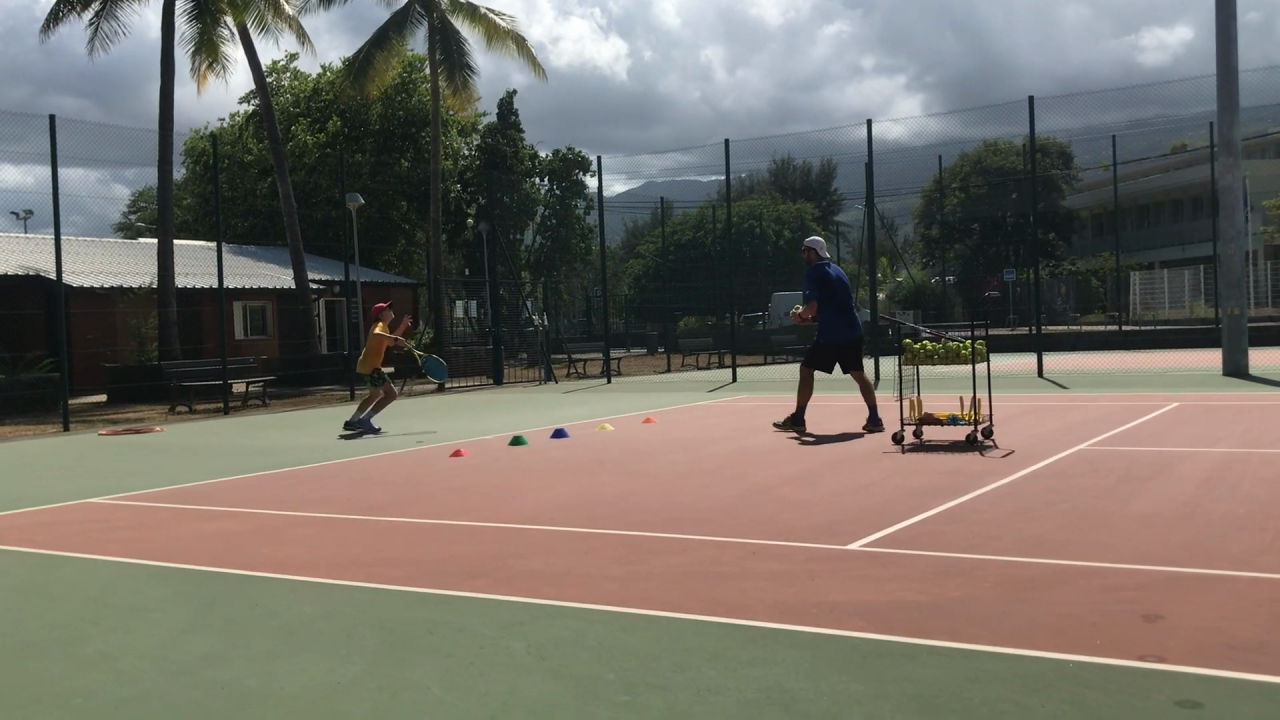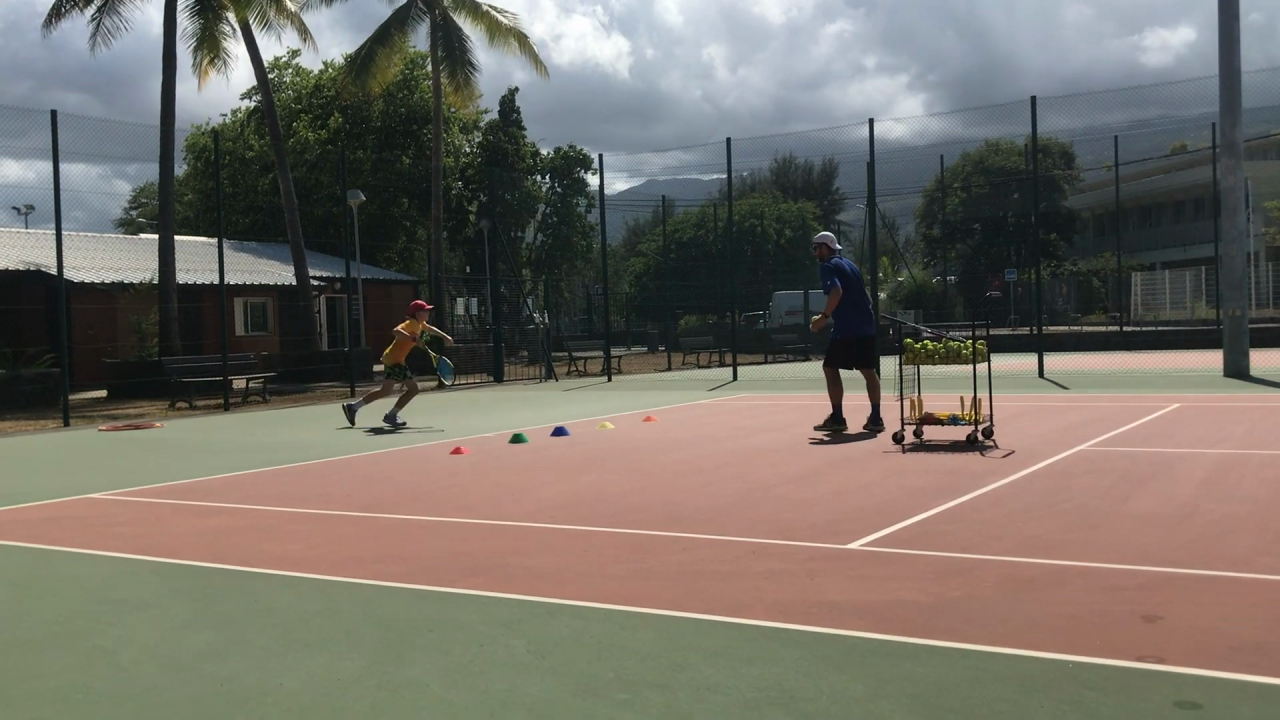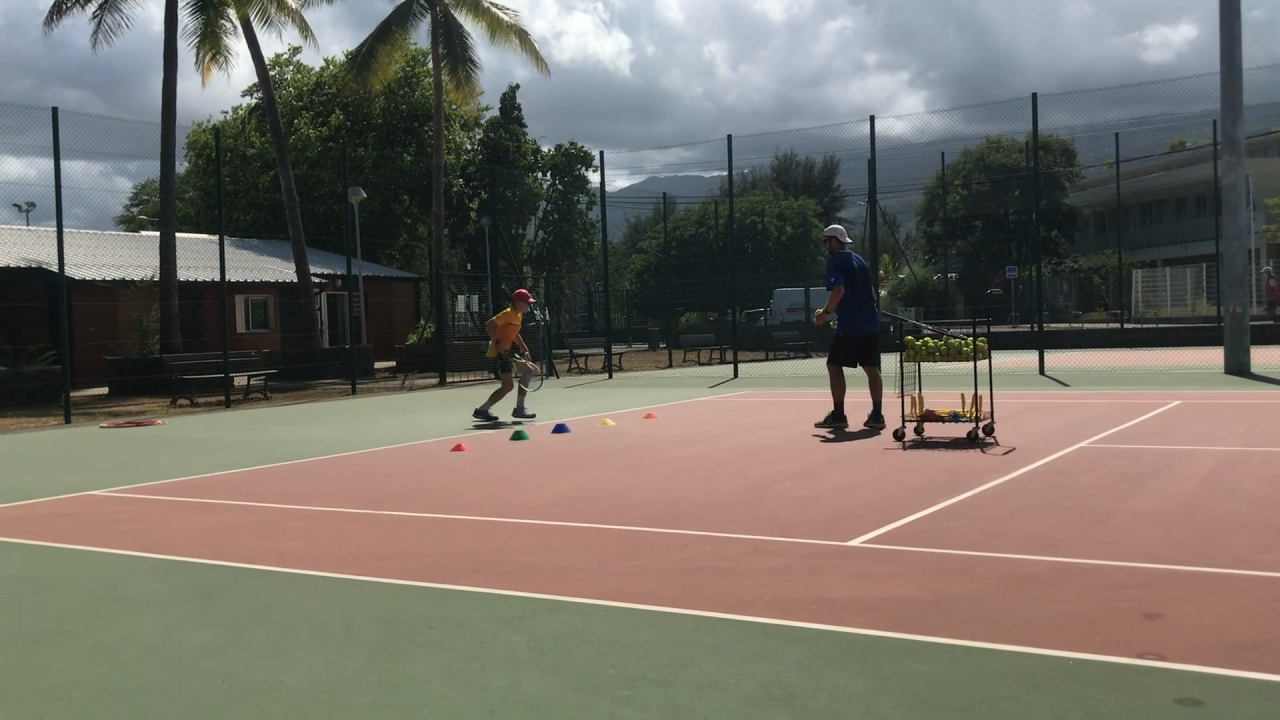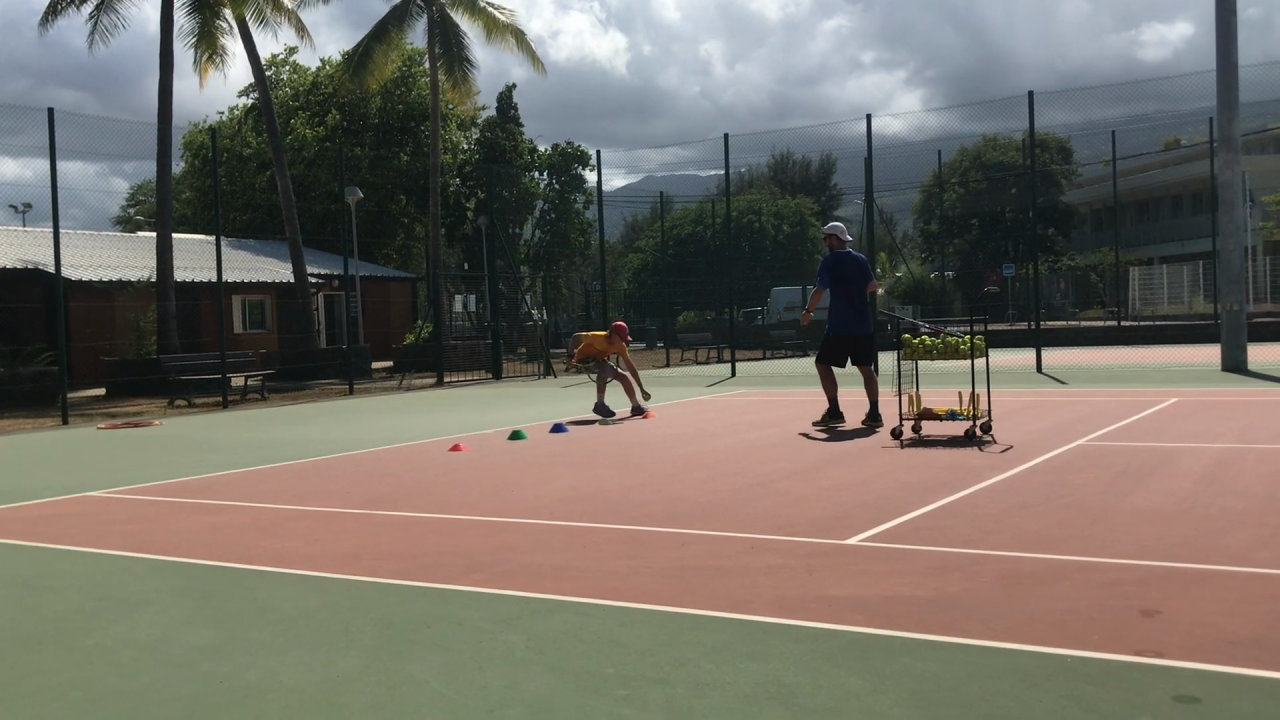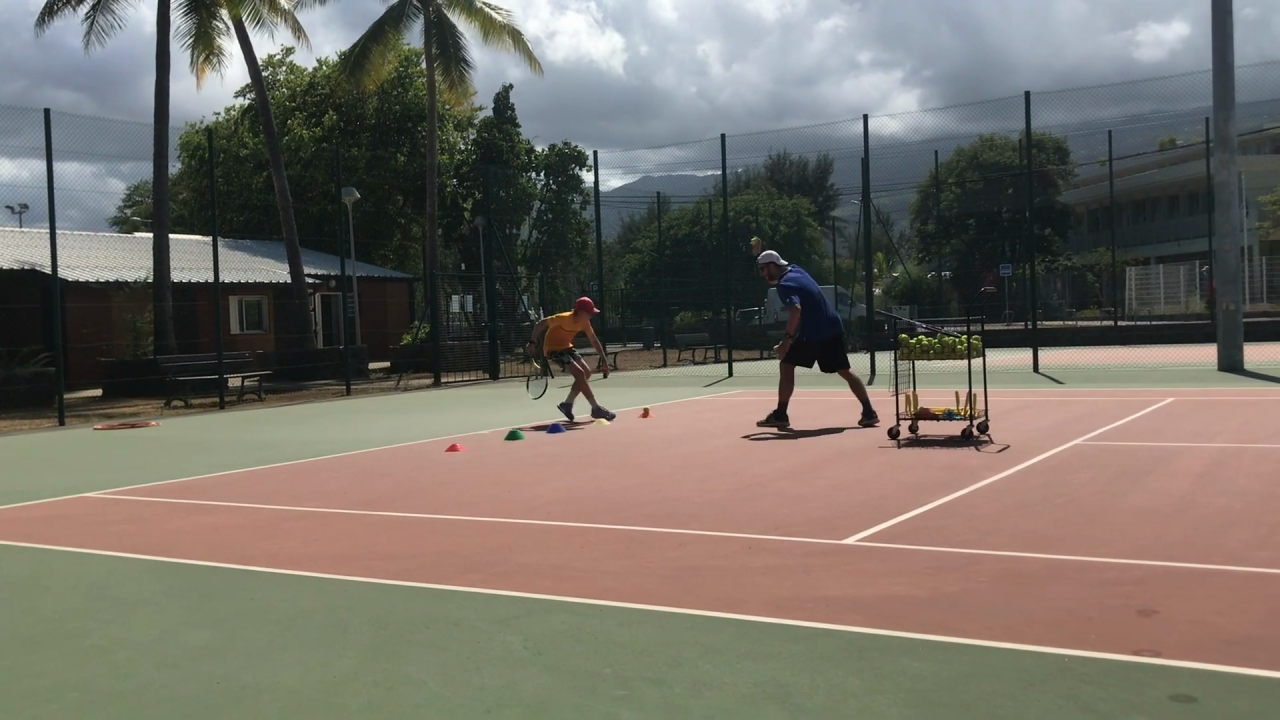
dt=0.5s
person 1, frame 1
left shoulder: (813, 273)
right shoulder: (838, 271)
left elbow: (812, 306)
left wrist: (800, 315)
right wrist: (812, 318)
left hip: (830, 334)
right hip: (853, 331)
left knee: (807, 370)
right knee: (859, 374)
left ankle: (797, 419)
right ankle: (874, 419)
person 1, frame 2
left shoulder: (828, 266)
right shoulder: (849, 264)
left elbow: (836, 292)
left wrist: (824, 316)
left hip: (846, 328)
right hip: (867, 325)
left knee: (830, 368)
right knee: (869, 370)
left ankle: (837, 418)
right ankle: (876, 418)
person 1, frame 3
left shoulder: (835, 261)
right shoulder: (859, 260)
left elbow: (839, 290)
right elbow: (872, 293)
left wrist: (826, 312)
left hip: (850, 325)
right hip: (870, 323)
left knee: (834, 366)
right knee: (871, 368)
left ankle: (838, 416)
right ankle: (877, 415)
person 1, frame 4
left shoulder: (830, 261)
right shoulder: (861, 259)
left elbow: (819, 290)
right elbow: (873, 286)
left wrist: (807, 311)
left hip: (840, 325)
right hip: (864, 323)
left knee: (823, 364)
right knee: (866, 368)
left ankle: (834, 411)
right ankle: (874, 414)
person 1, frame 5
left shoulder: (784, 285)
right shoulder: (795, 271)
left elbow: (795, 309)
left wrist: (787, 339)
right wrist: (762, 257)
left hip: (813, 331)
right hip: (833, 327)
left knee: (786, 365)
right knee: (845, 371)
left ankle: (780, 415)
right ankle: (869, 413)
